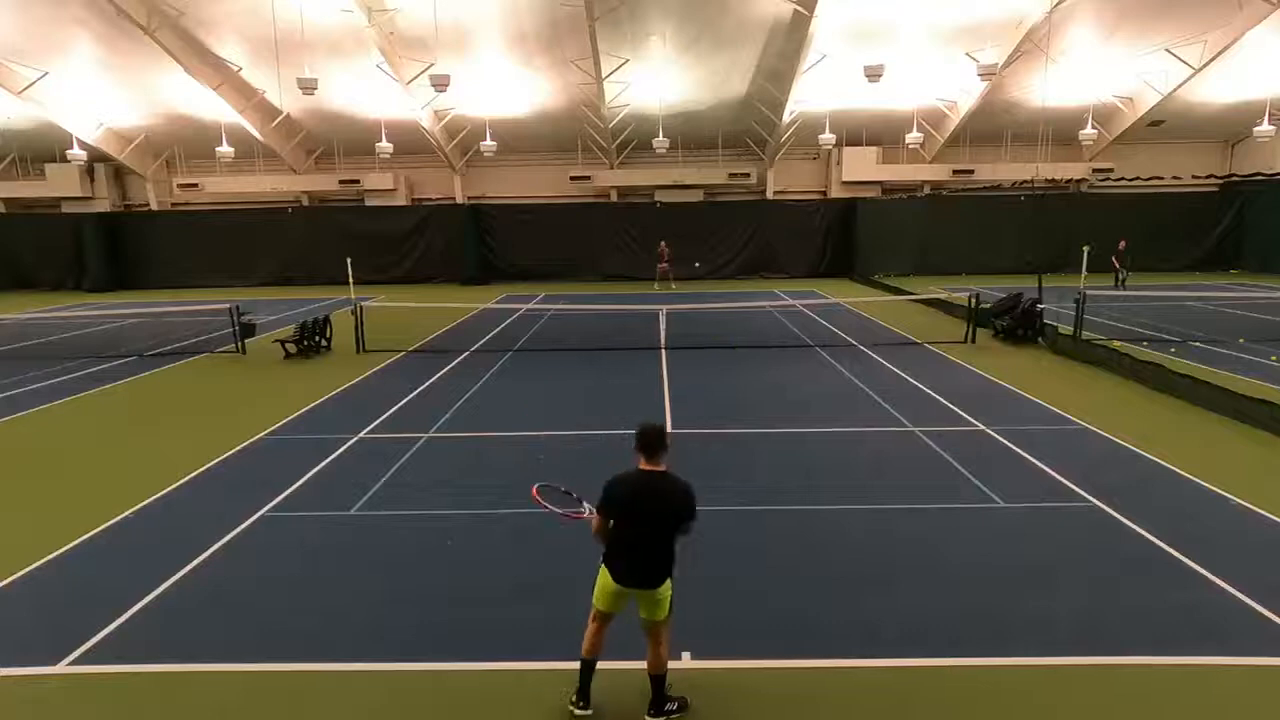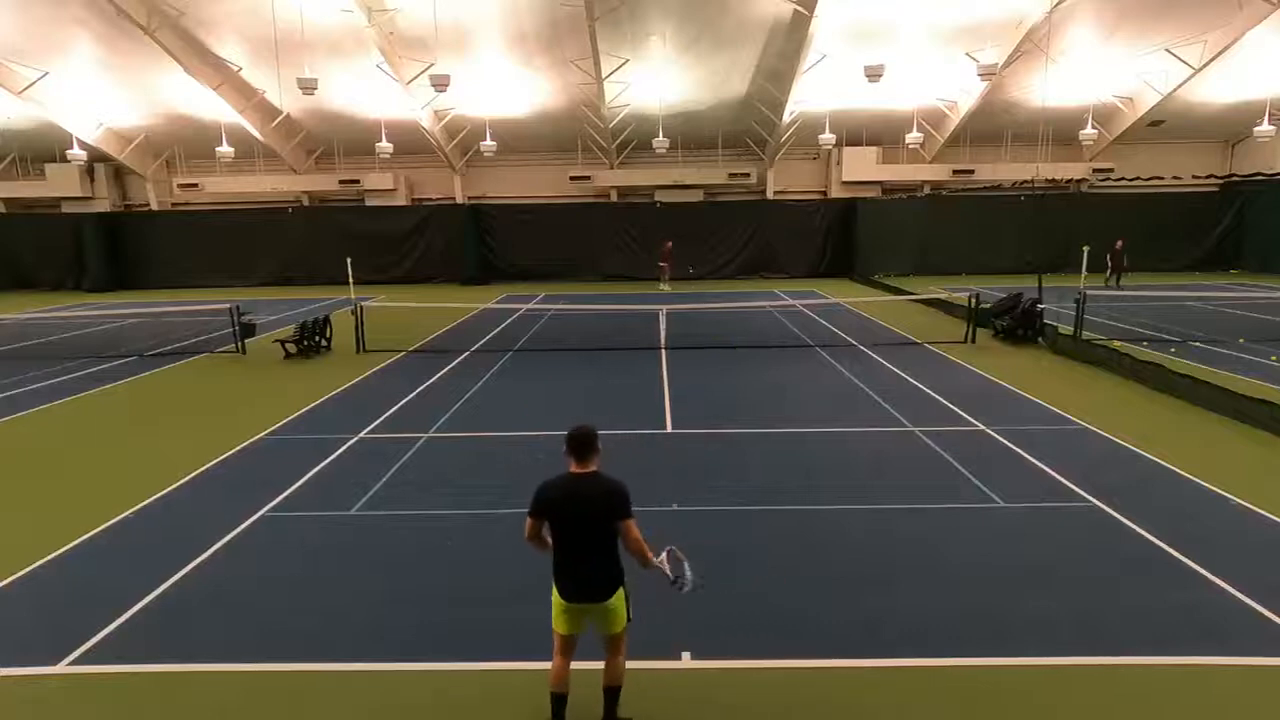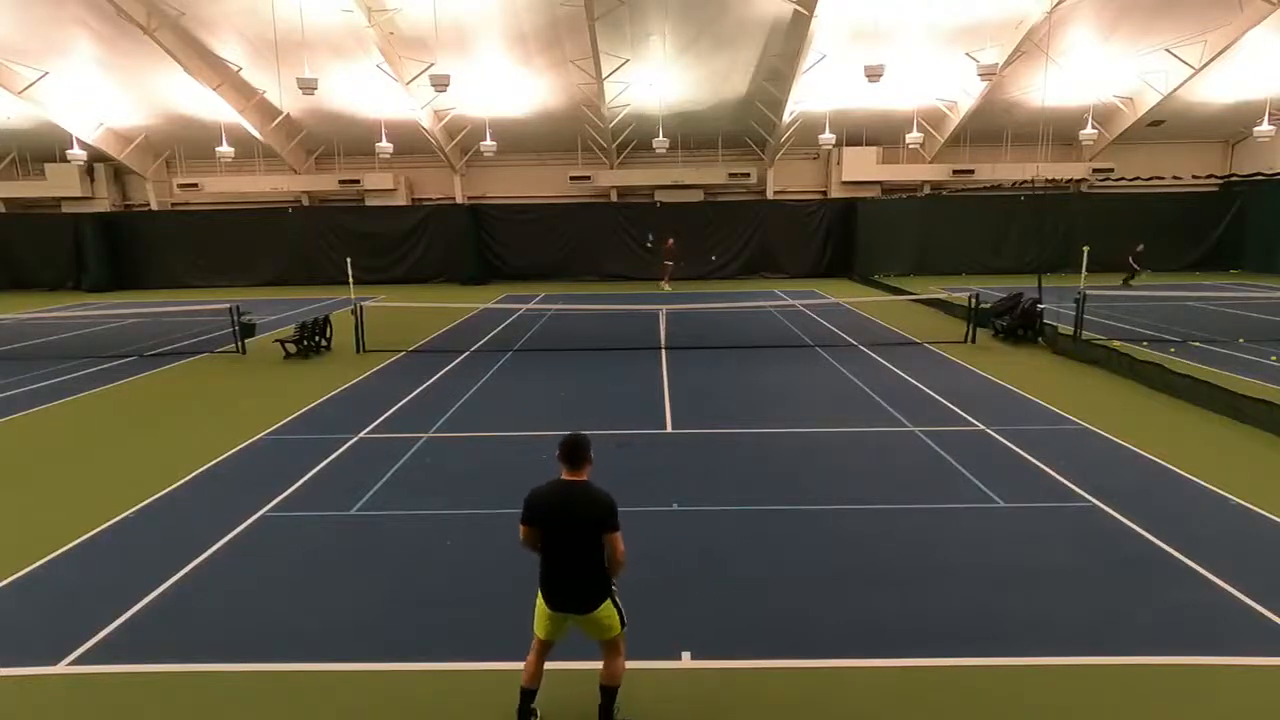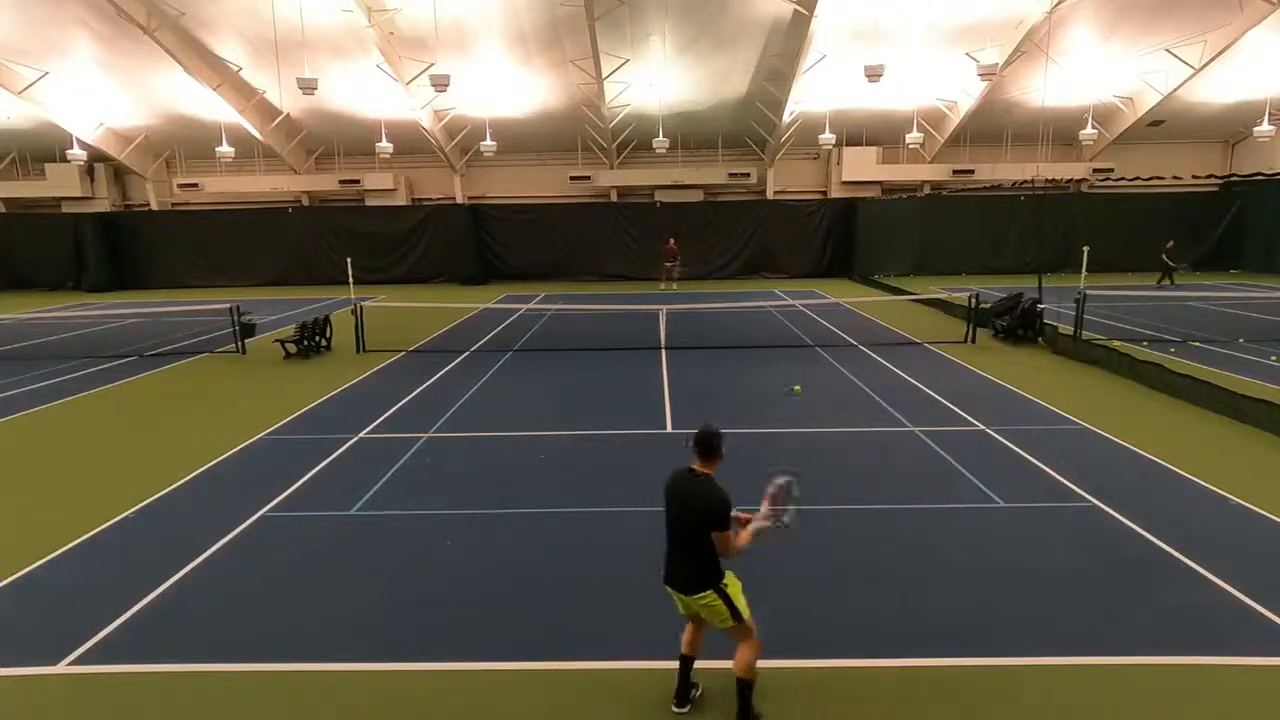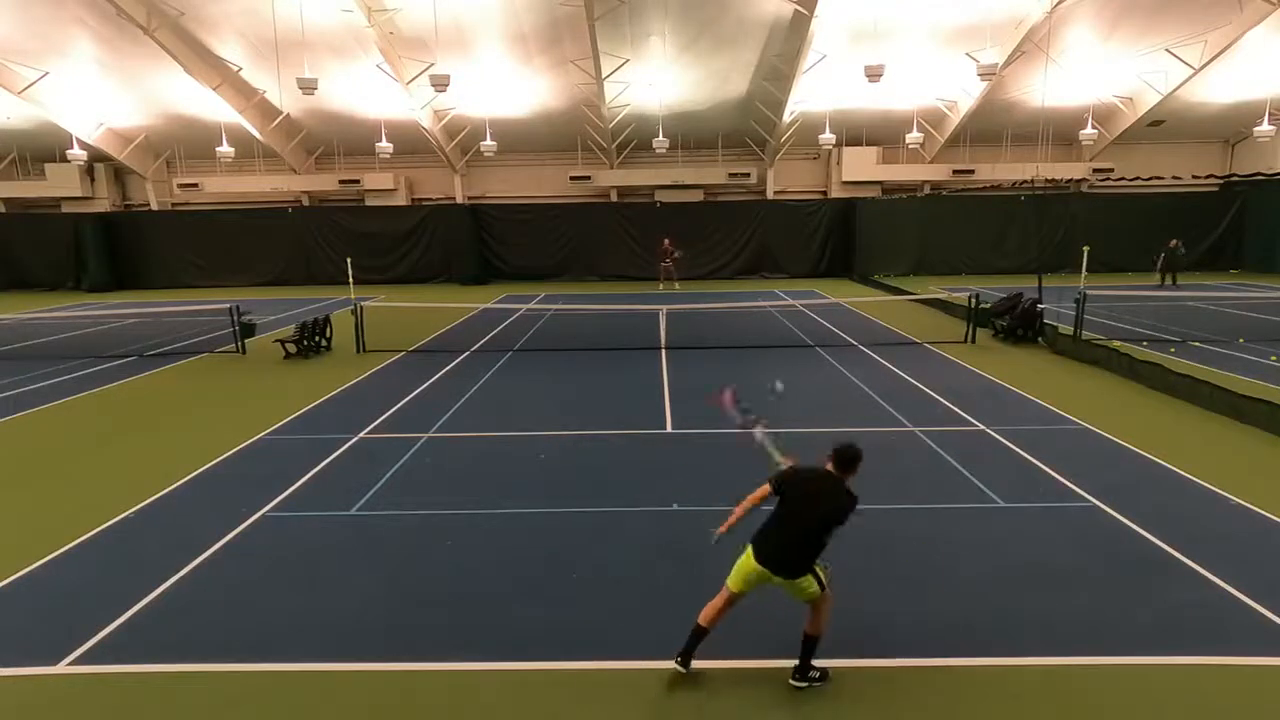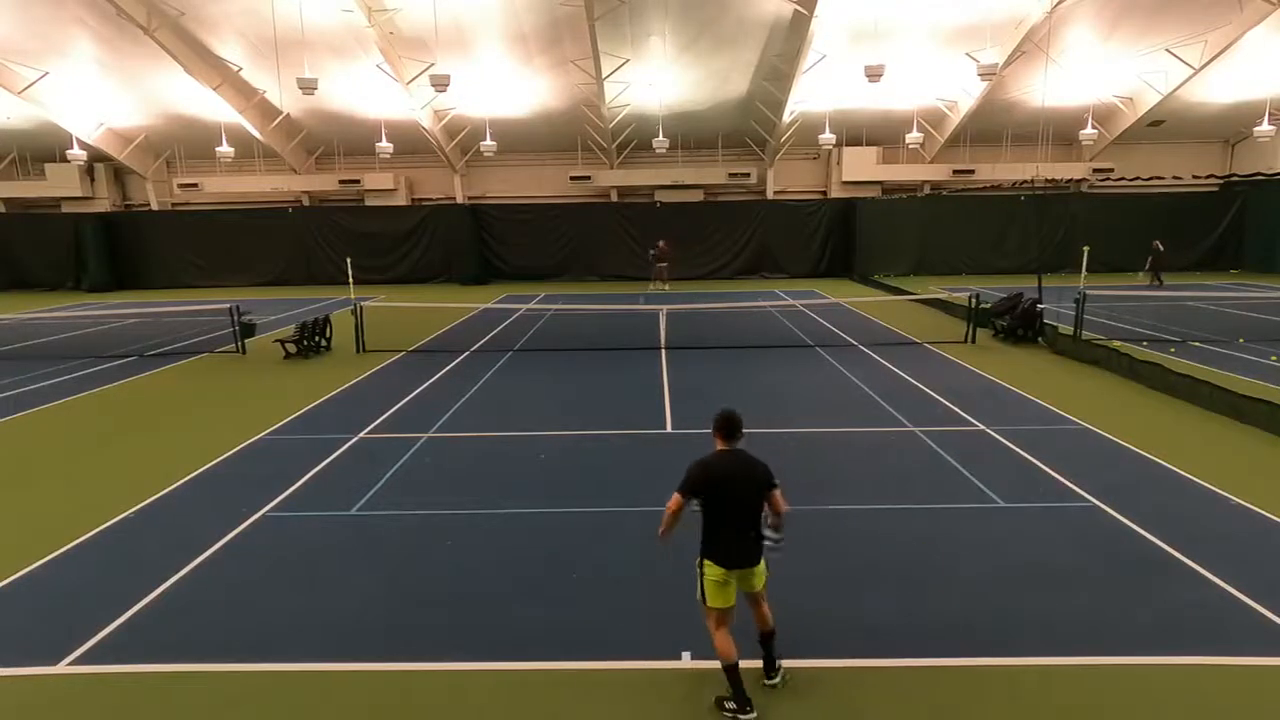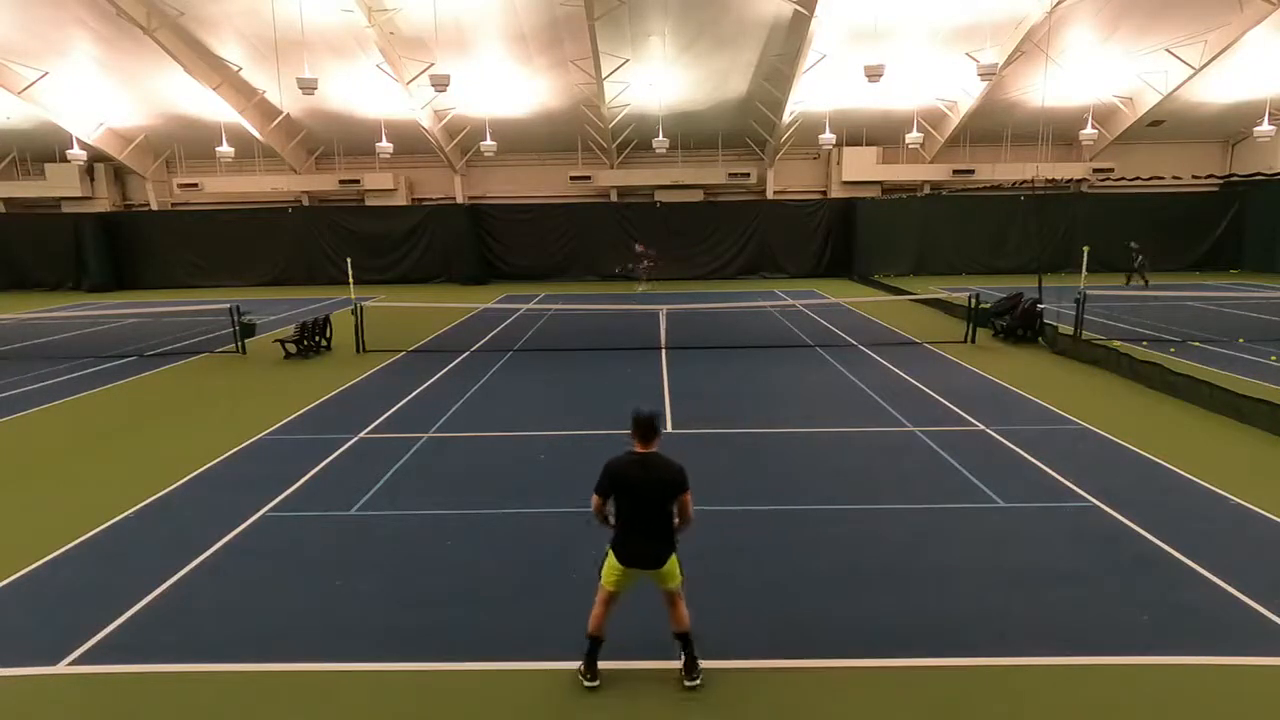
dt=0.7s
person 1, frame 1
left shoulder: (617, 485)
right shoulder: (682, 491)
left elbow: (599, 530)
right elbow: (686, 528)
left hip: (616, 571)
right hip: (656, 577)
left knee: (597, 625)
right knee: (657, 638)
person 1, frame 2
left shoulder: (547, 490)
right shoulder: (614, 490)
left elbow: (531, 535)
right elbow: (632, 541)
right wrist: (648, 558)
left hip: (566, 587)
right hip: (607, 586)
left knee: (562, 654)
right knee: (615, 651)
person 1, frame 3
left shoulder: (537, 497)
right shoulder: (602, 501)
left elbow: (526, 539)
right elbow: (616, 555)
right wrist: (609, 574)
left hip: (552, 593)
right hip: (593, 595)
left knee: (539, 651)
right knee: (614, 651)
person 1, frame 4
left shoulder: (676, 480)
right shoulder: (716, 497)
right elbow: (726, 550)
left wrist: (730, 516)
right wrist: (747, 534)
left hip: (674, 578)
right hip: (705, 583)
left knee: (696, 622)
right knee: (748, 639)
left ankle: (682, 693)
person 1, frame 5
left shoulder: (798, 475)
right shoulder: (848, 501)
left elbow: (759, 495)
left wrist: (731, 519)
left hip: (760, 554)
right hip: (796, 568)
left knee: (725, 600)
right knee: (821, 602)
left ankle: (684, 657)
right ankle: (803, 670)
person 1, frame 6
left shoulder: (703, 467)
right shoulder: (759, 467)
left elbow: (674, 508)
right elbow: (780, 511)
left wrist: (664, 529)
right wrist: (775, 527)
left hip: (717, 558)
right hip: (752, 555)
left knee: (719, 626)
right knee: (758, 601)
right ankle: (771, 667)
person 1, frame 7
left shoulder: (614, 467)
right shoulder: (674, 471)
left elbow: (597, 508)
right elbow: (687, 517)
left hip: (623, 553)
right hip: (661, 553)
left knee: (602, 603)
right knee: (676, 603)
left ankle: (590, 668)
right ankle: (690, 668)
